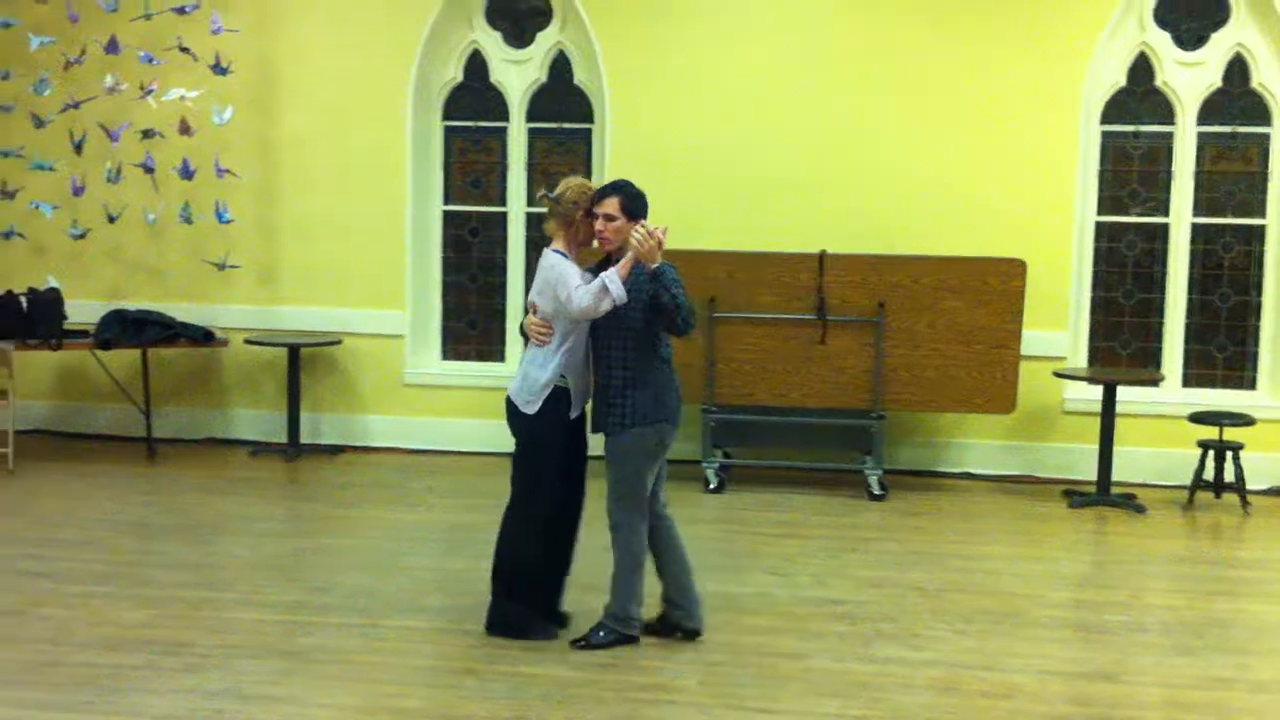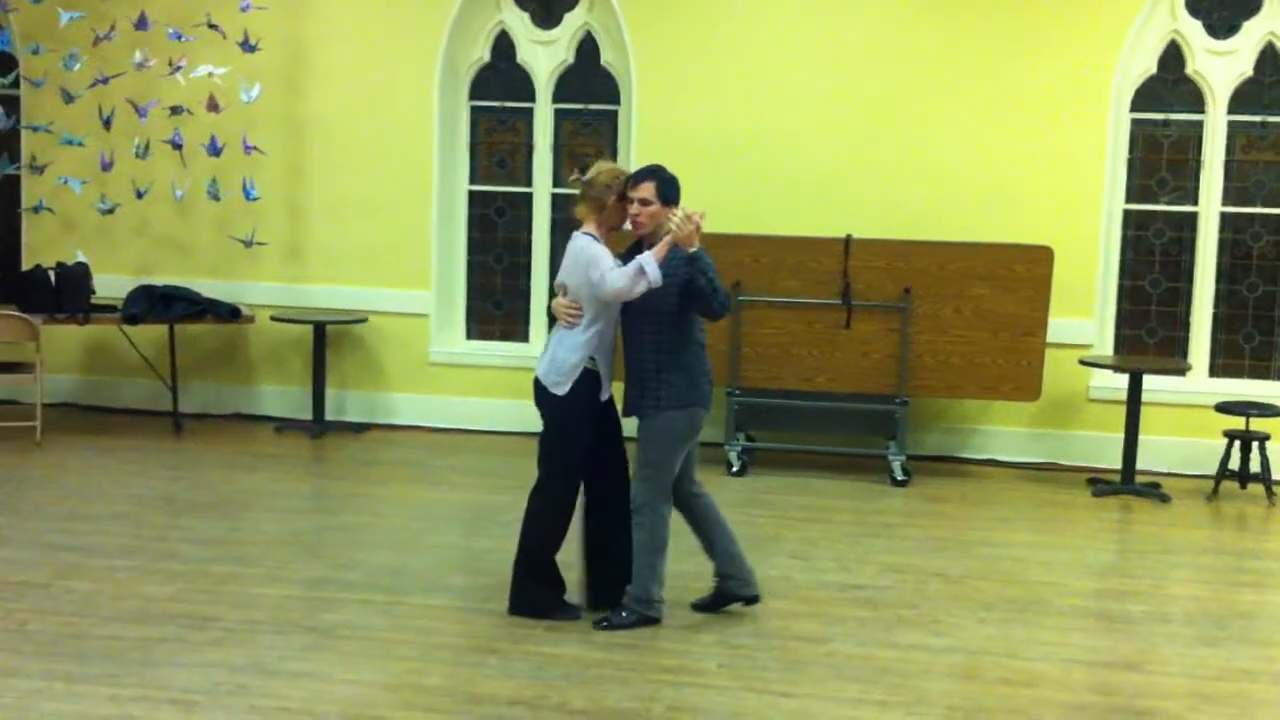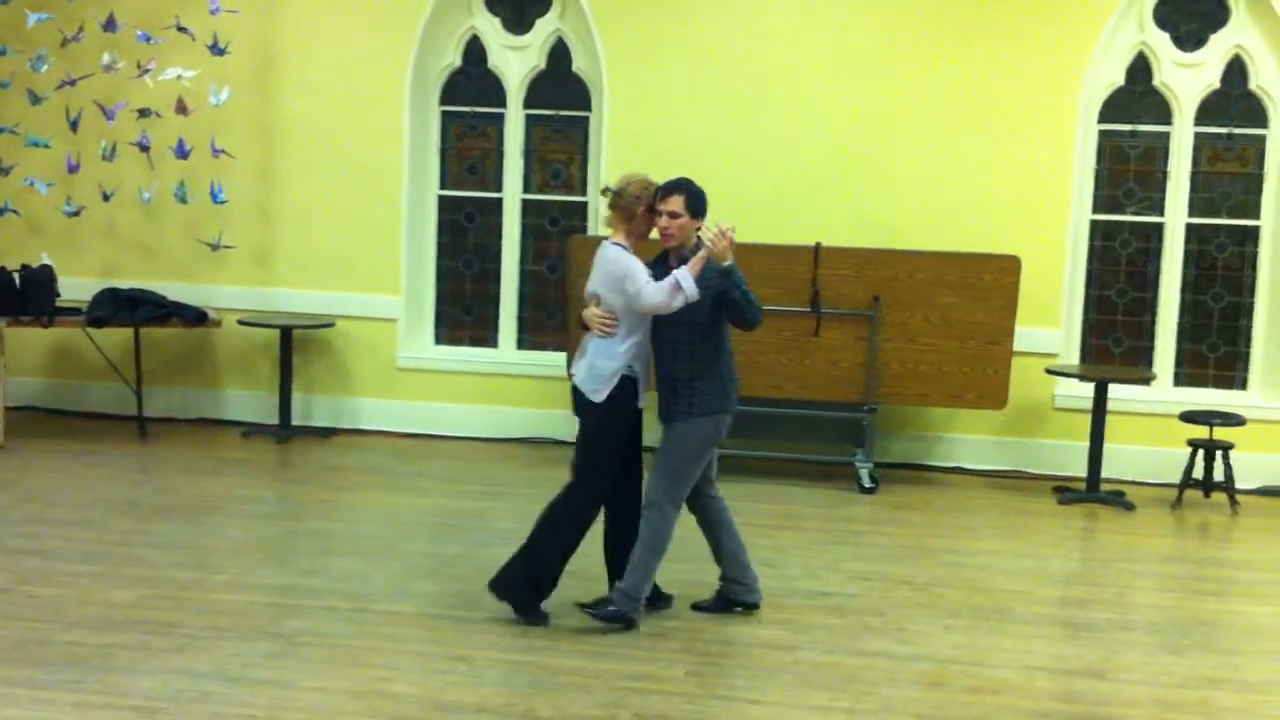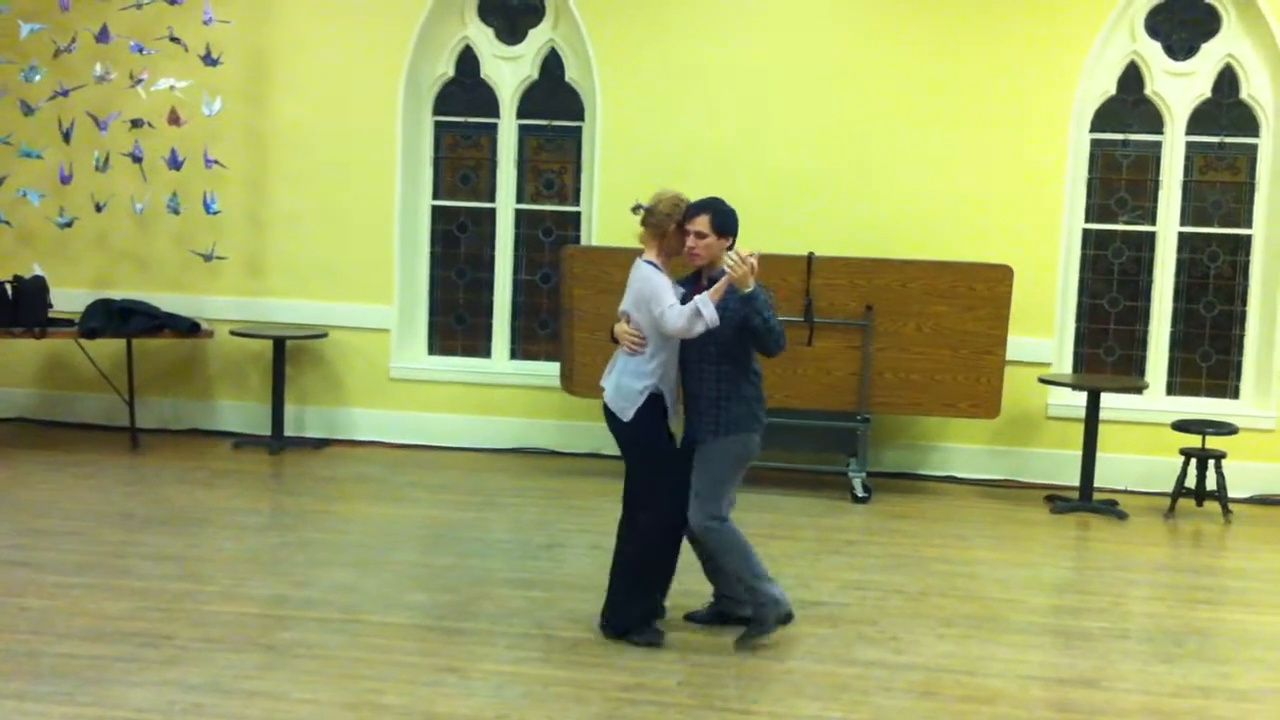
dt=0.5s
person 1, frame 1
left shoulder: (654, 275)
right shoulder: (596, 275)
left elbow: (683, 324)
left wrist: (654, 265)
right wrist: (532, 323)
left hip: (645, 412)
right hip: (624, 412)
left knee: (627, 516)
right knee: (651, 512)
left ankle: (623, 621)
right ankle: (683, 612)
person 1, frame 2
left shoulder: (685, 260)
right shoulder: (628, 260)
left elbow: (717, 309)
left wrist: (691, 250)
right wrist: (560, 304)
left hip: (677, 396)
right hip: (656, 395)
left knee: (648, 496)
right knee: (684, 489)
left ankle: (643, 602)
right ankle: (736, 579)
person 1, frame 3
left shoulder: (715, 270)
right shoulder: (653, 271)
left elbow: (750, 320)
right elbow: (620, 309)
left wrist: (726, 265)
right wrist: (590, 314)
left hip: (705, 404)
right hip: (681, 402)
left knee: (661, 499)
right knee: (701, 495)
left ankle: (628, 601)
right ankle: (741, 587)
person 1, frame 4
left shoulder: (743, 292)
right shoulder: (684, 288)
left elbow: (773, 345)
right elbow: (649, 326)
left wrist: (748, 290)
right wrist: (621, 329)
left hip: (733, 424)
right hip: (699, 422)
left knee: (708, 517)
right knee: (691, 515)
left ankle: (769, 604)
right ankle: (733, 601)
person 2, frame 1
left shoulder: (564, 264)
right shoulder: (558, 266)
right elbow: (583, 306)
right wrist: (631, 259)
left hip: (563, 402)
right hip: (541, 403)
left knee: (563, 503)
right knee: (531, 505)
left ankle: (538, 603)
right ankle: (510, 613)
person 2, frame 2
left shoulder: (589, 247)
right shoulder: (588, 250)
right elbow: (619, 287)
right wrist: (667, 243)
left hip: (588, 383)
right hip: (568, 385)
left knee: (610, 483)
right knee: (558, 485)
left ankle: (609, 585)
right ankle: (533, 593)
person 2, frame 3
left shoulder: (614, 255)
right shoulder: (620, 261)
right elbow: (656, 300)
right wrist: (702, 258)
left hip: (614, 387)
right hip: (607, 390)
left knee: (625, 491)
right knee: (587, 490)
right ankle: (521, 583)
person 2, frame 4
left shoulder: (649, 272)
right shoulder: (651, 277)
right elbow: (678, 323)
right wrist: (725, 283)
left hip: (638, 401)
right hip: (638, 404)
left knee: (645, 503)
right knee: (666, 506)
left ankle: (630, 605)
right ankle: (626, 614)
